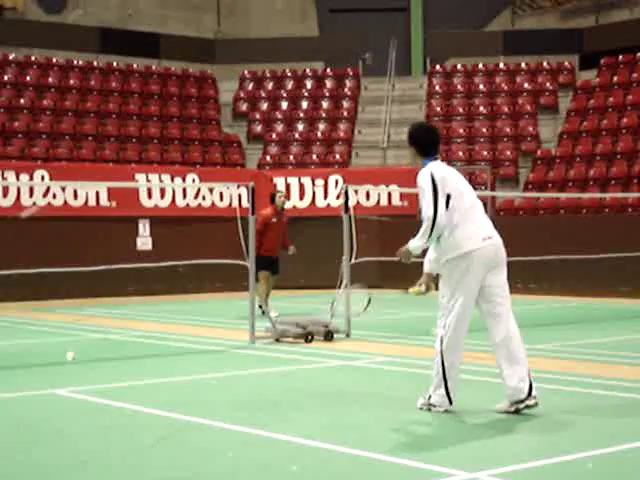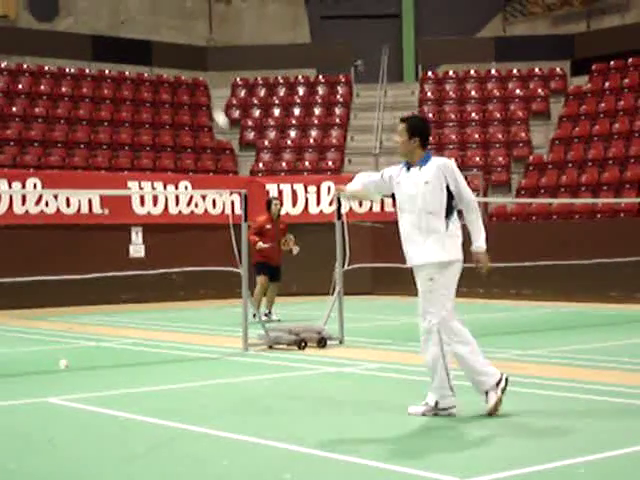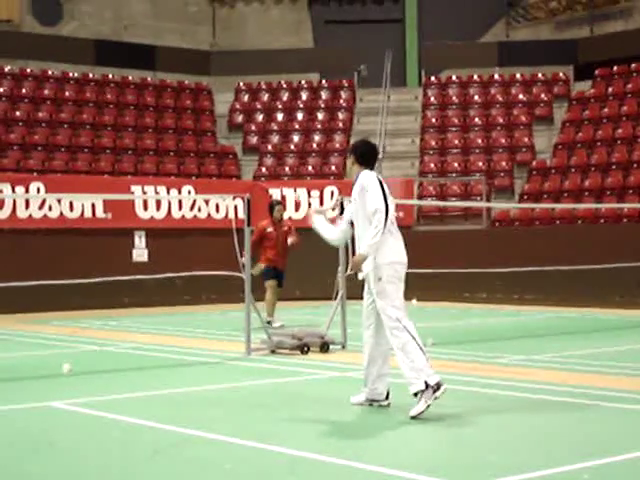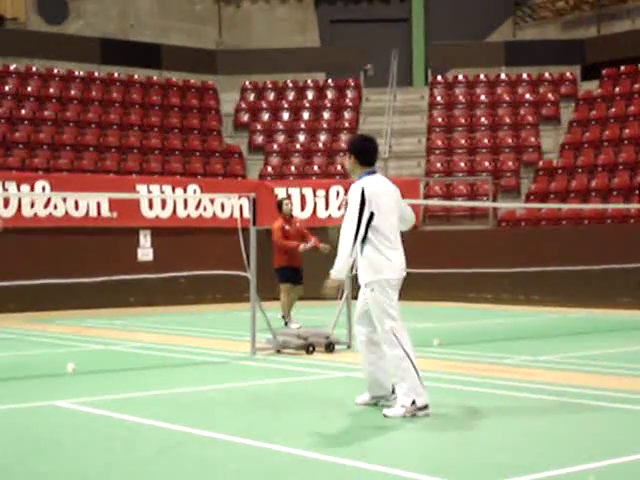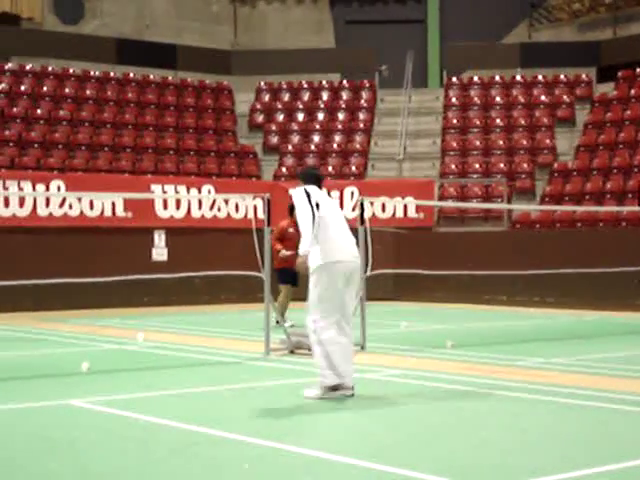
dt=1s
person 1, frame 1
left shoulder: (428, 174)
right shoulder: (447, 172)
left elbow: (437, 221)
left wrist: (413, 247)
right wrist: (431, 268)
left hip: (465, 254)
right hip: (491, 245)
left knee: (451, 326)
right knee: (502, 322)
left ankle: (440, 396)
right ankle: (522, 392)
person 1, frame 2
left shoulder: (443, 166)
right shoulder: (397, 174)
left elbow: (470, 206)
right elbow: (368, 183)
left wrist: (479, 246)
right wrist: (351, 187)
left hip: (440, 260)
right hip: (425, 261)
left knee: (434, 329)
right knee: (445, 326)
left ankle: (442, 399)
right ankle: (490, 379)
person 1, frame 3
left shoulder: (368, 180)
right shoulder: (356, 200)
left elbow: (382, 217)
right elbow: (339, 235)
left wrist: (363, 253)
right wrist: (316, 220)
left hip: (386, 264)
right hip: (376, 267)
left knee: (396, 323)
right knee: (374, 328)
left ankle: (426, 383)
right ankle: (376, 390)
person 1, frame 4
left shoulder: (361, 189)
right shoulder: (387, 185)
left elbow: (352, 235)
right elbow: (408, 218)
left wrist: (337, 275)
right wrist: (391, 223)
left hip: (379, 271)
right hip: (378, 271)
left knee: (390, 332)
right knee: (364, 324)
left ankle: (416, 399)
right ankle: (380, 389)
person 1, frame 5
left shoulder: (301, 192)
right shoulder: (328, 200)
left elbow: (307, 218)
left wrist: (304, 250)
left hip: (330, 260)
right hip: (352, 259)
left knee: (319, 321)
right knee: (342, 323)
left ankle: (334, 380)
right ankle: (344, 381)
person 2, frame 1
left shoulder: (283, 216)
right shoulder: (265, 214)
right elbow: (256, 232)
left wrist: (288, 246)
right wrist: (254, 251)
left hip: (274, 254)
right hip: (262, 253)
left knee: (272, 279)
right knee: (264, 279)
left ankle: (262, 303)
right ankle: (266, 309)
person 2, frame 2
left shoulder: (281, 223)
right shoulder: (261, 221)
left elbow: (284, 238)
right elbow: (251, 234)
left wrist: (292, 247)
right wrist: (258, 243)
left hip: (276, 261)
right hip: (262, 258)
left knee: (274, 286)
right knee: (262, 282)
left ankle: (268, 312)
right ankle: (256, 312)
person 2, frame 3
left shoulder: (287, 225)
right shoulder: (264, 225)
left elbow: (295, 239)
right elbow: (254, 241)
left wrist: (292, 241)
left hip: (280, 264)
right hip: (267, 263)
left knee: (276, 290)
right knee: (271, 287)
left ankle: (270, 318)
right ankle: (271, 318)
person 2, frame 4
left shoulder: (296, 222)
right shoulder: (278, 225)
left elbow: (306, 235)
right elbow: (280, 242)
left wrist: (318, 245)
right wrist: (298, 246)
left hip: (295, 263)
right hip: (283, 263)
left knee: (297, 290)
right knee: (286, 290)
left ankle: (286, 313)
right ankle: (288, 320)
person 2, frame 5
right shoulder: (284, 226)
right elbow: (274, 240)
right wrist: (280, 251)
left hip: (294, 266)
right hip: (283, 264)
left knee: (291, 291)
right knee: (285, 291)
left ankle: (282, 316)
right ankle: (278, 318)
